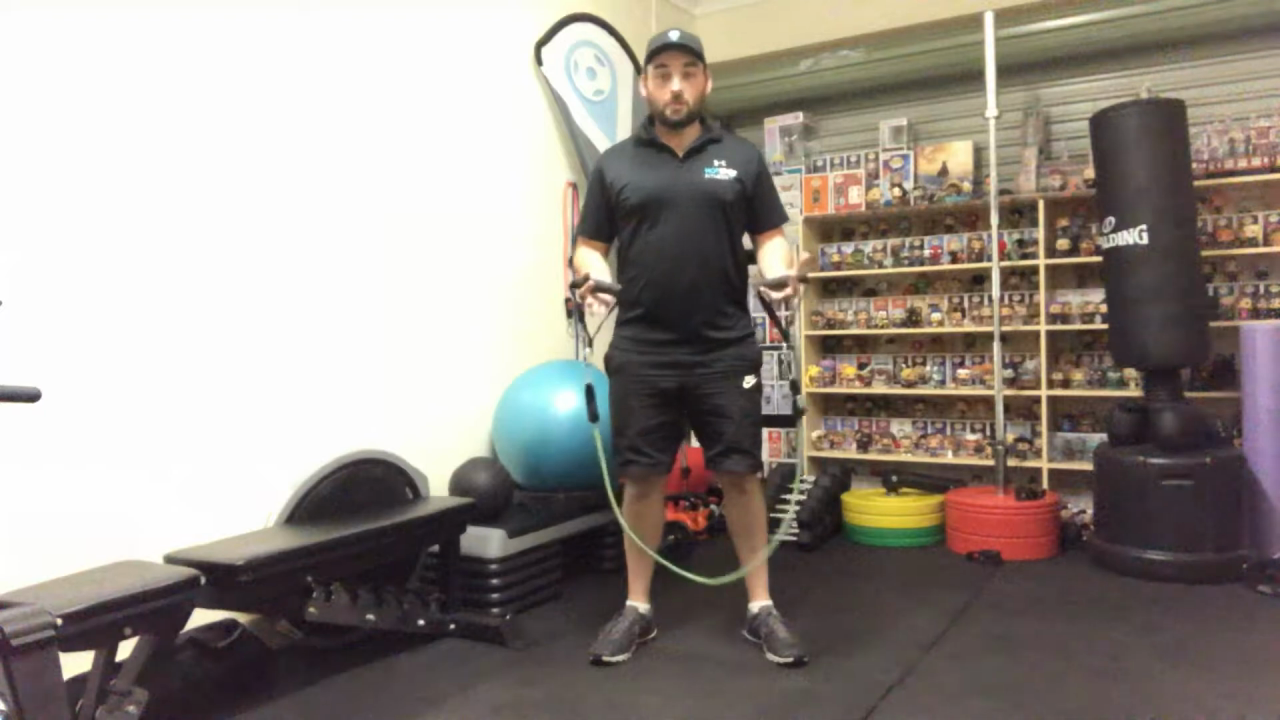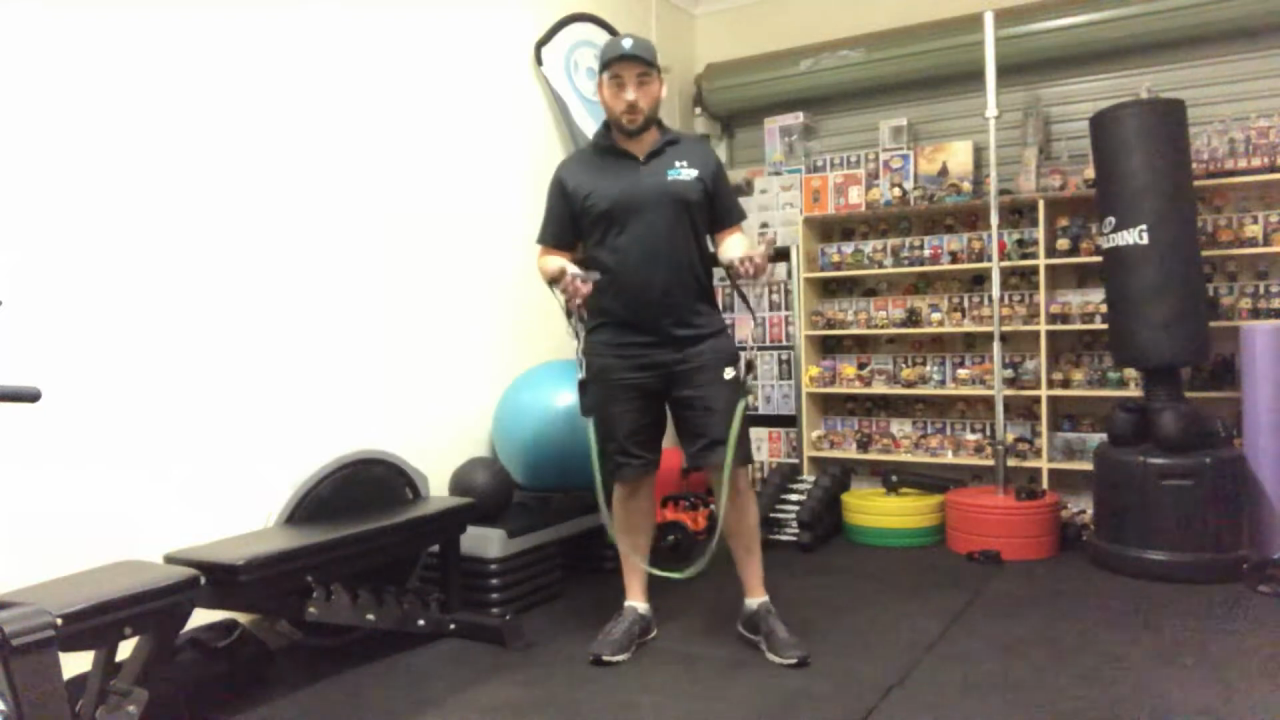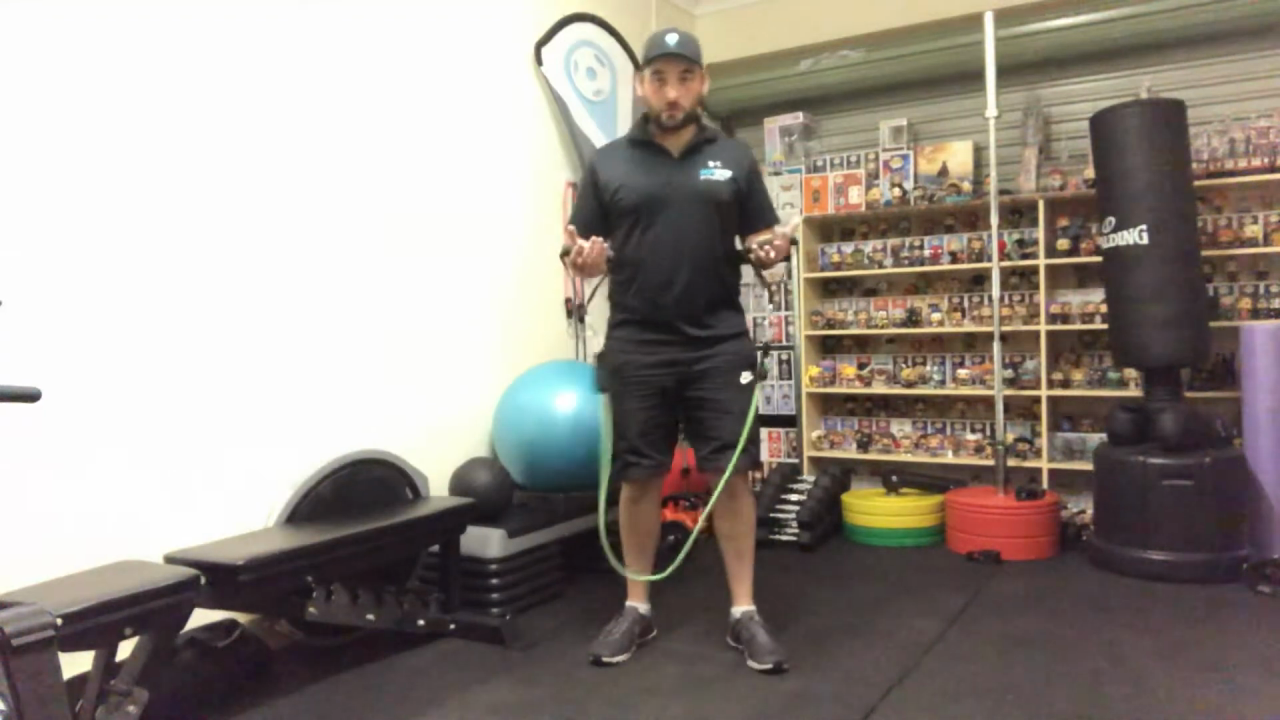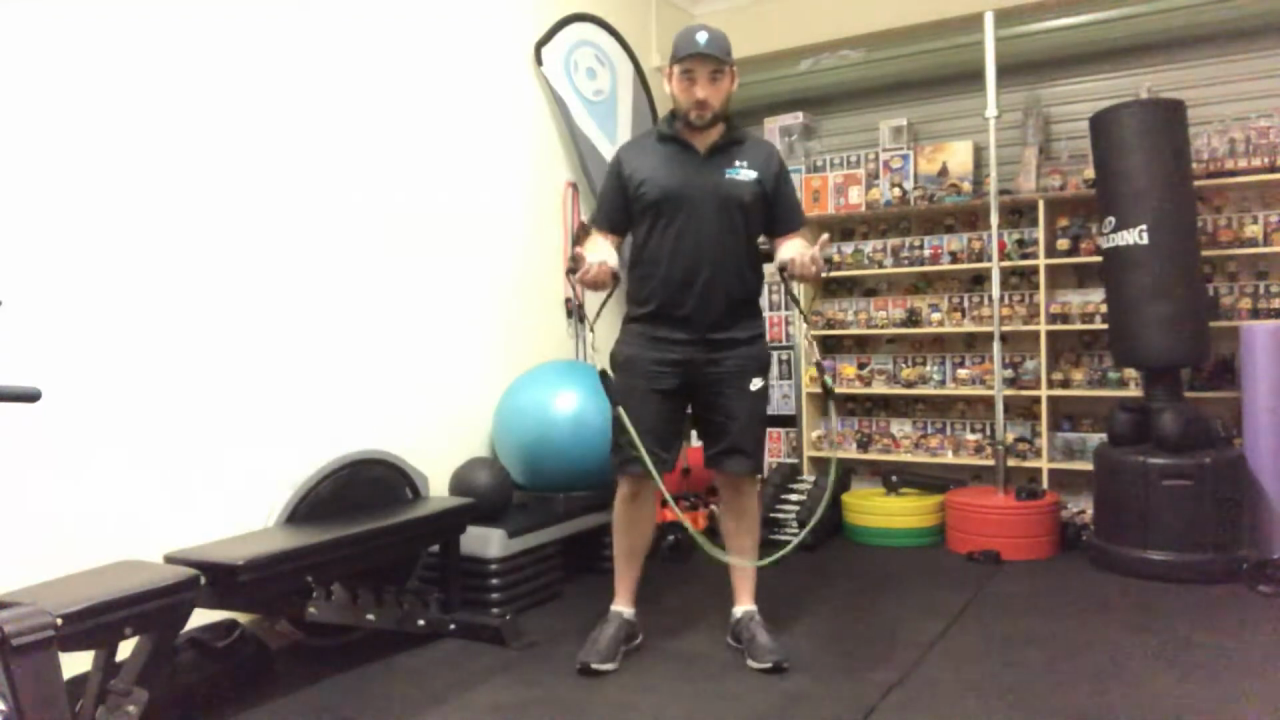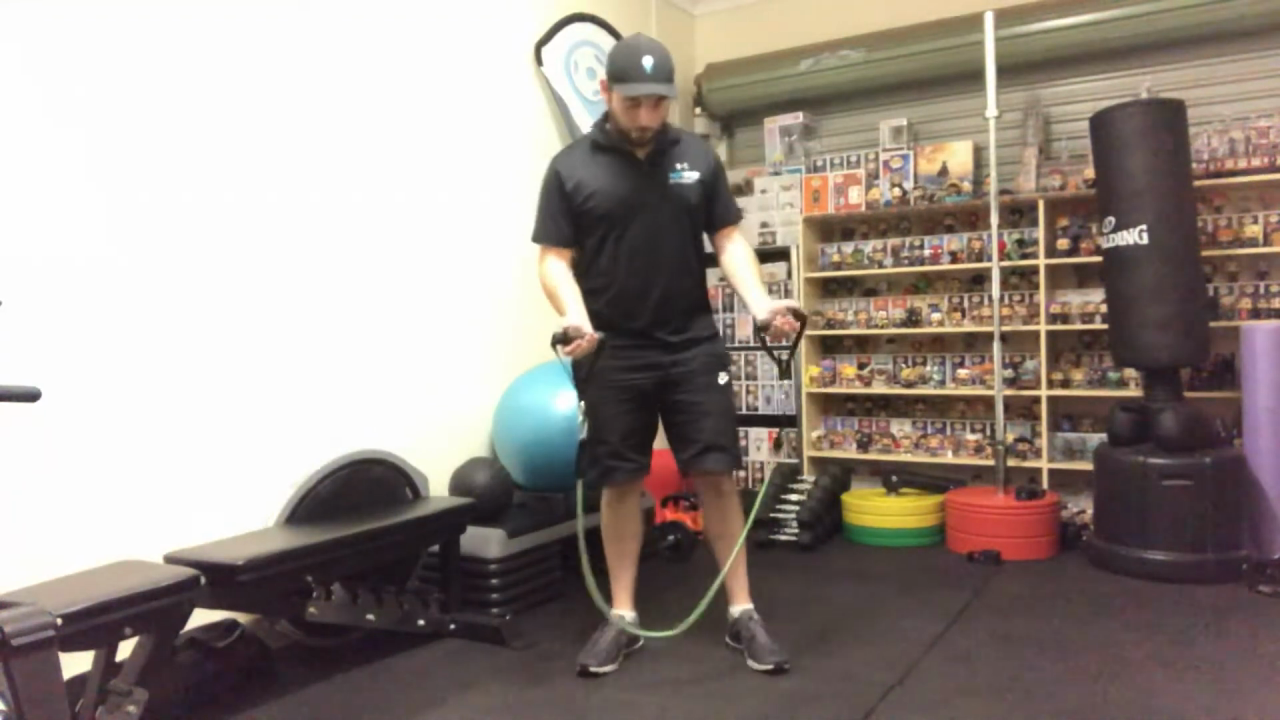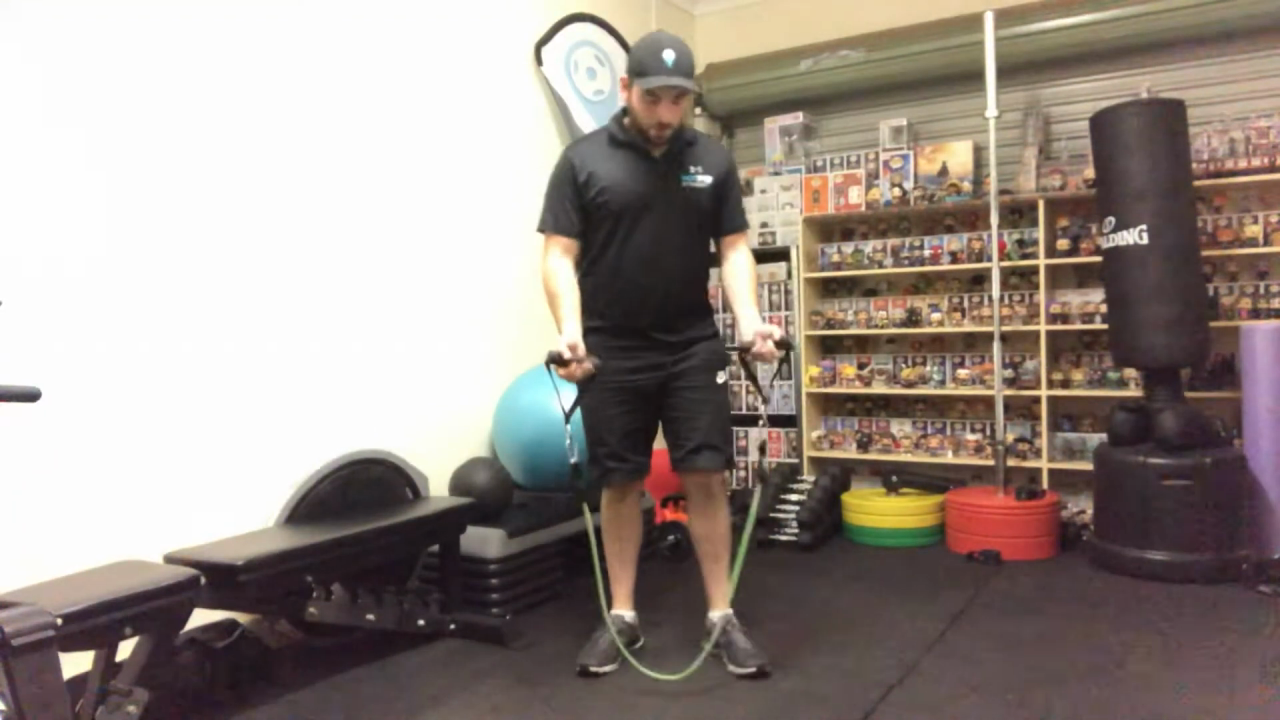
dt=0.5s
person 1, frame 1
left shoulder: (741, 158)
right shoulder: (616, 164)
left elbow: (769, 235)
right elbow: (590, 244)
left wrist: (780, 274)
right wrist: (593, 278)
left hip: (725, 347)
right hip: (641, 350)
left knee: (740, 473)
right knee: (642, 477)
left ankle: (760, 609)
right ankle: (637, 608)
person 1, frame 2
left shoulder: (698, 158)
right shoulder: (576, 172)
left elbow: (726, 232)
right elbow: (551, 254)
left wrist: (742, 257)
right wrist: (563, 275)
left hip: (700, 341)
right hip: (617, 352)
left knee: (728, 468)
right knee: (630, 477)
left ankle: (757, 605)
right ankle: (636, 608)
person 1, frame 3
left shoulder: (733, 158)
right shoulder: (609, 163)
left elbow: (761, 239)
right elbow: (585, 246)
left wrist: (774, 249)
right wrist: (584, 258)
left hip: (719, 343)
right hip: (636, 346)
left knee: (731, 473)
right knee: (637, 477)
left ankle: (744, 613)
right ankle: (636, 609)
person 1, frame 4
left shoulder: (761, 159)
right shoulder: (634, 157)
left elbow: (788, 239)
right elbow: (604, 238)
left wrist: (800, 259)
right wrist: (598, 263)
left hip: (735, 345)
right hip: (650, 342)
left knee: (738, 475)
right knee: (637, 476)
left ankle: (745, 614)
right ankle: (622, 614)
person 1, frame 5
left shoulder: (697, 156)
right shoulder: (570, 167)
left elbow: (729, 238)
right elbow: (555, 258)
left wrist: (759, 303)
right wrist: (575, 317)
left hip: (693, 345)
right hip: (613, 354)
left knee: (715, 475)
right knee: (619, 481)
left ankle: (741, 614)
right ankle: (622, 616)
person 1, frame 6
left shoulder: (712, 159)
right shoulder: (583, 160)
left elbow: (733, 248)
right elbow: (559, 254)
left wrist: (749, 322)
right wrist: (571, 330)
left hip: (694, 347)
right hip: (613, 353)
left knee: (706, 477)
right knee: (620, 482)
left ankle: (721, 617)
right ankle: (622, 617)
